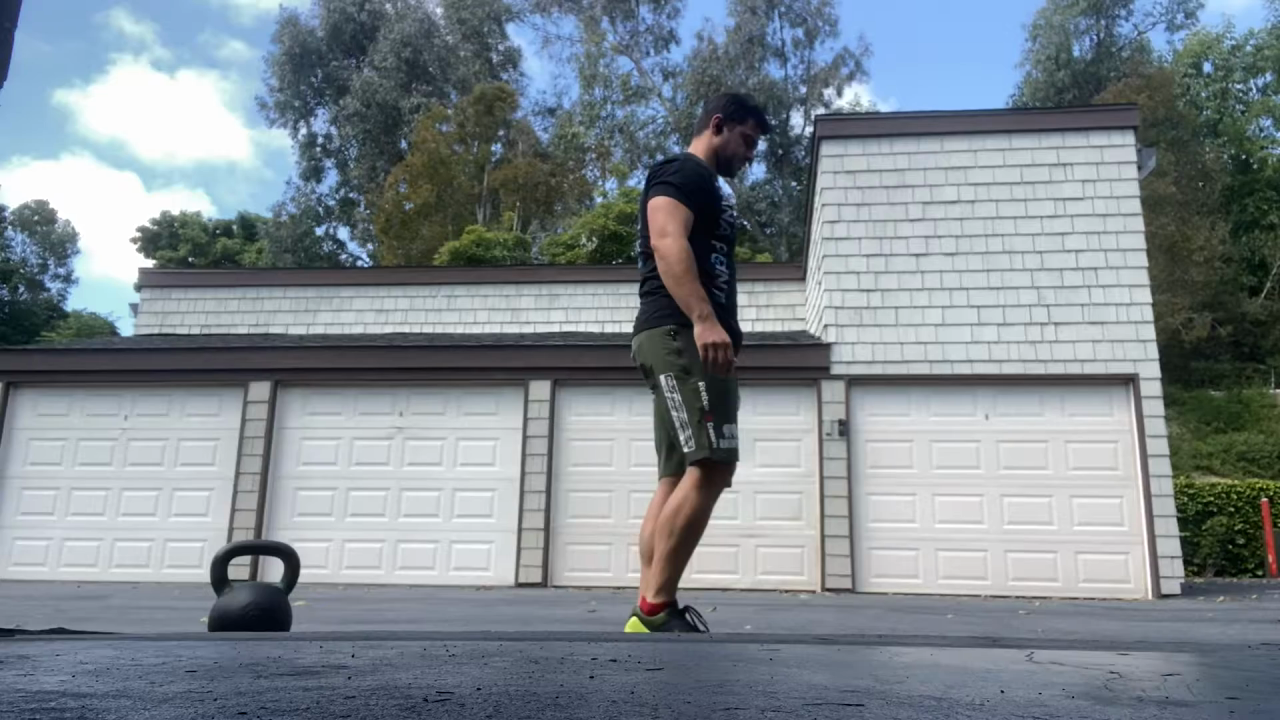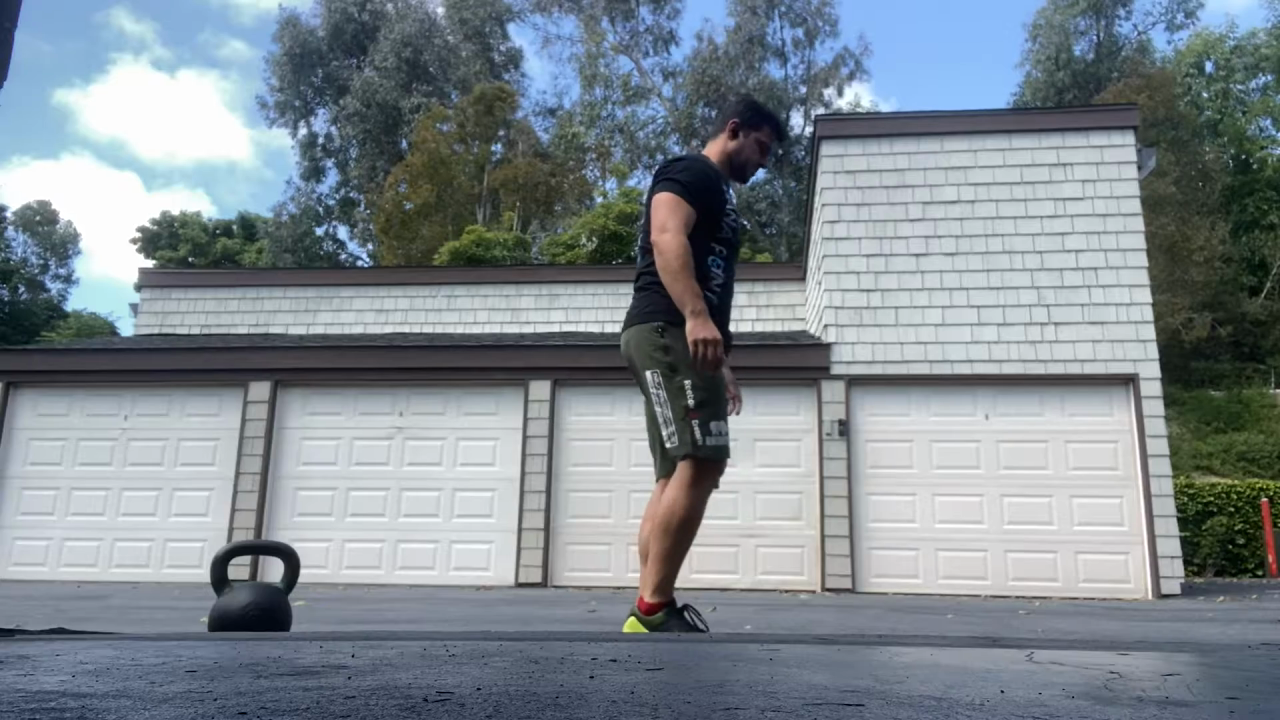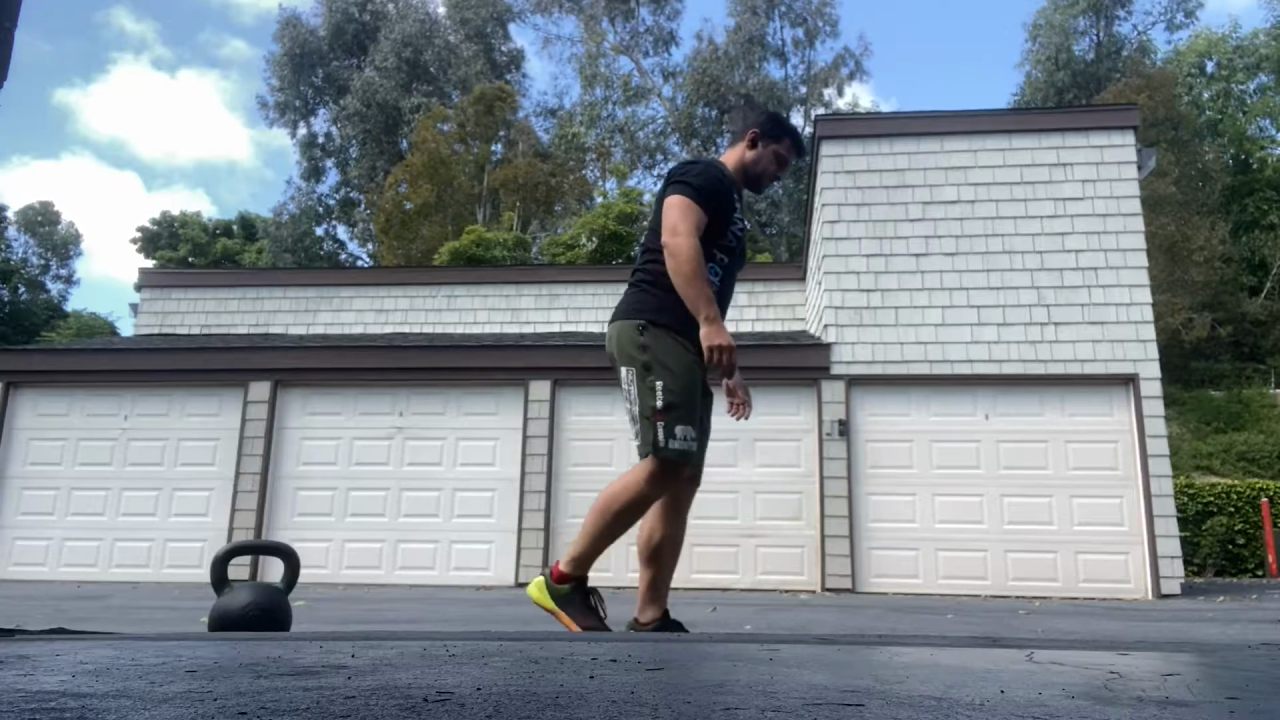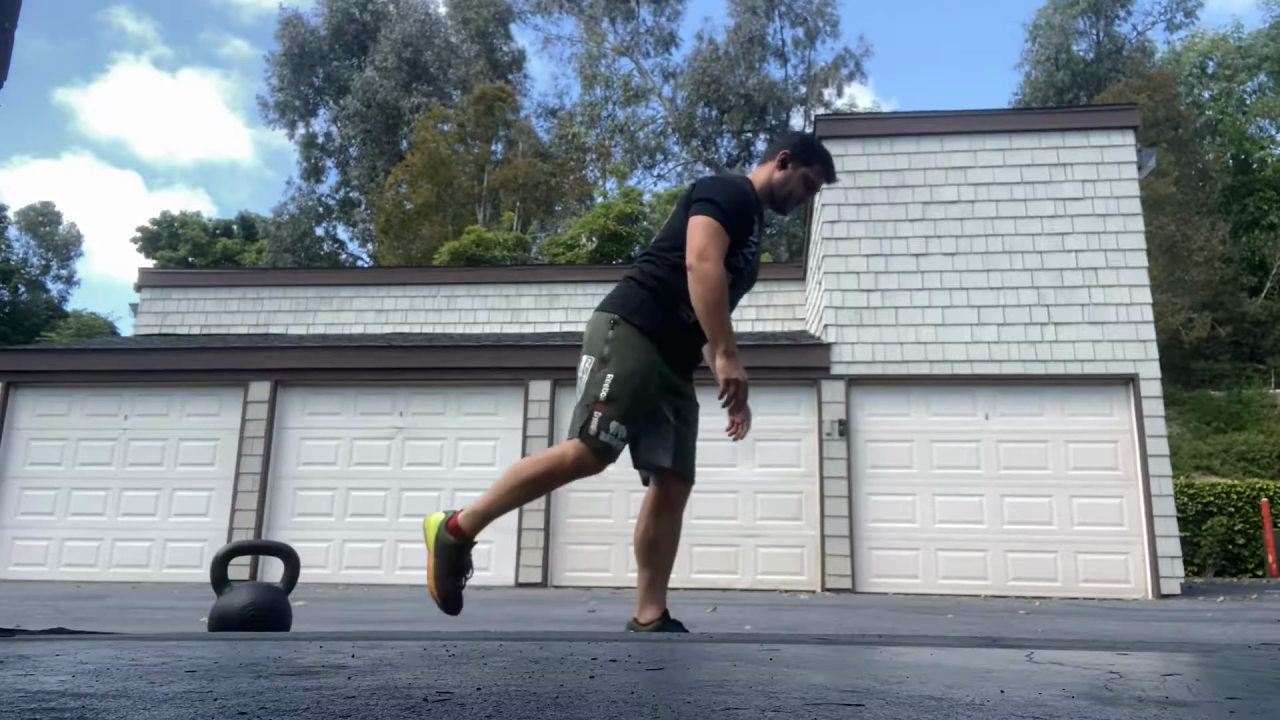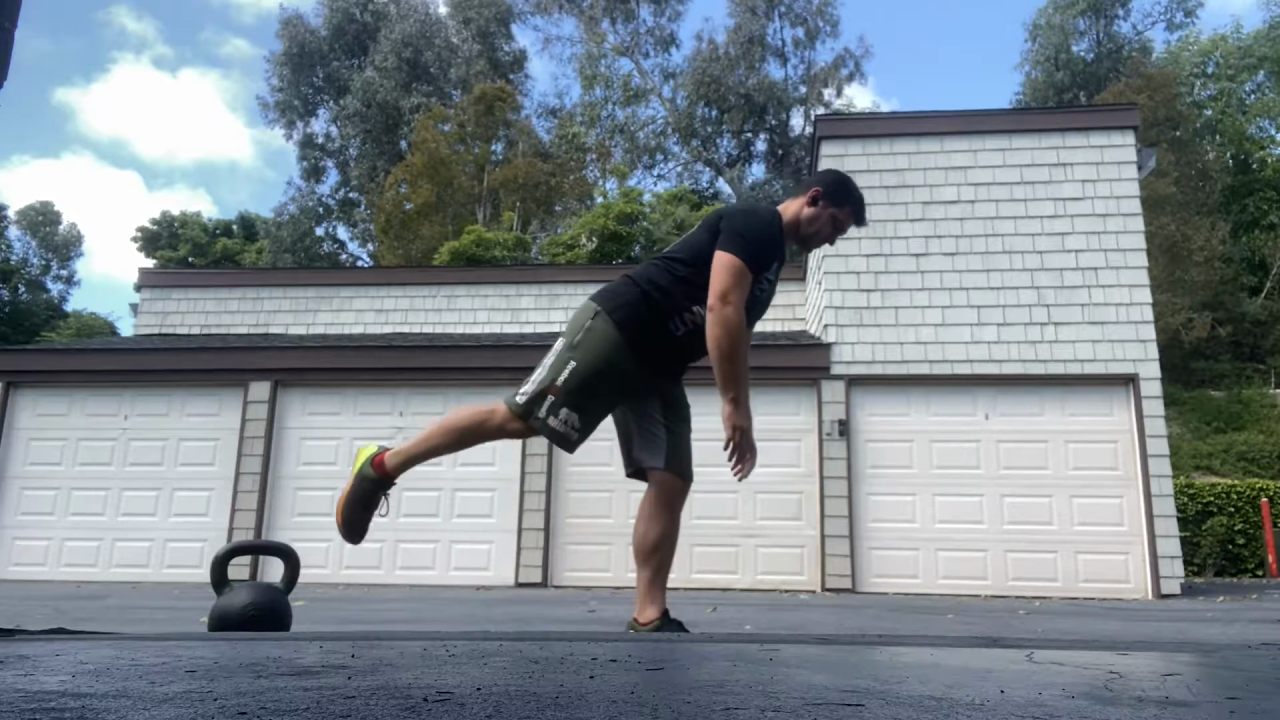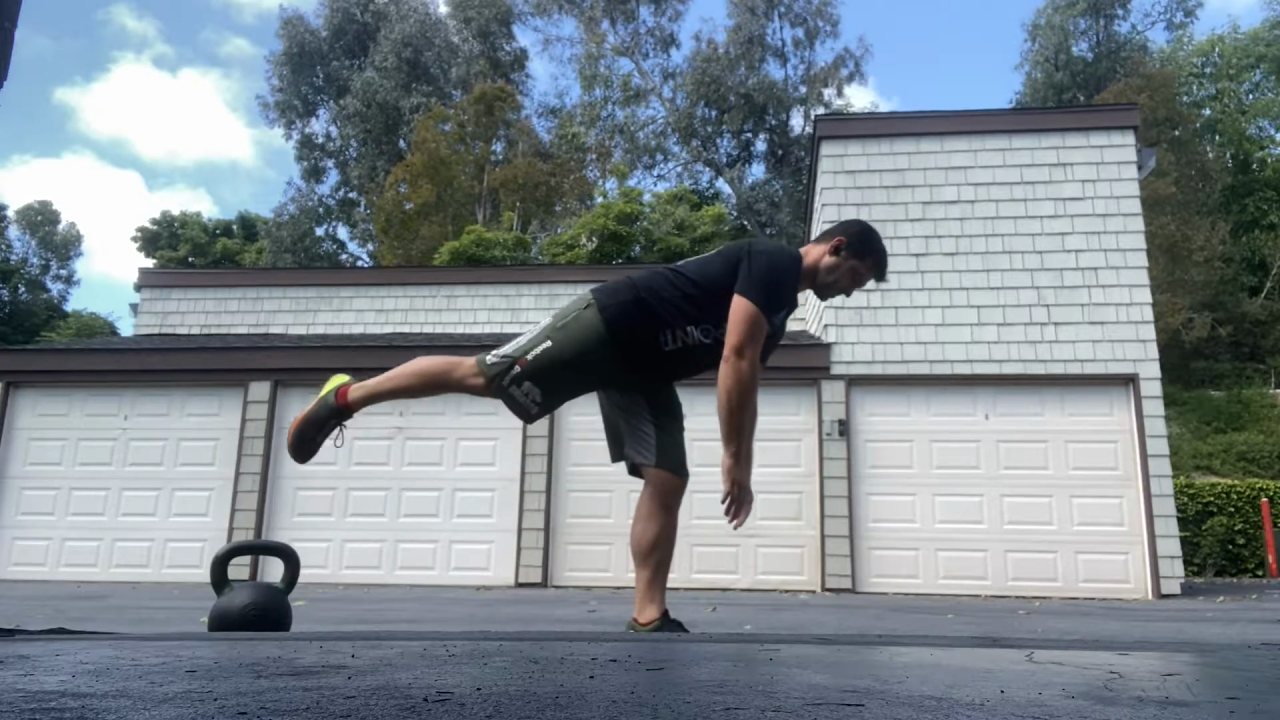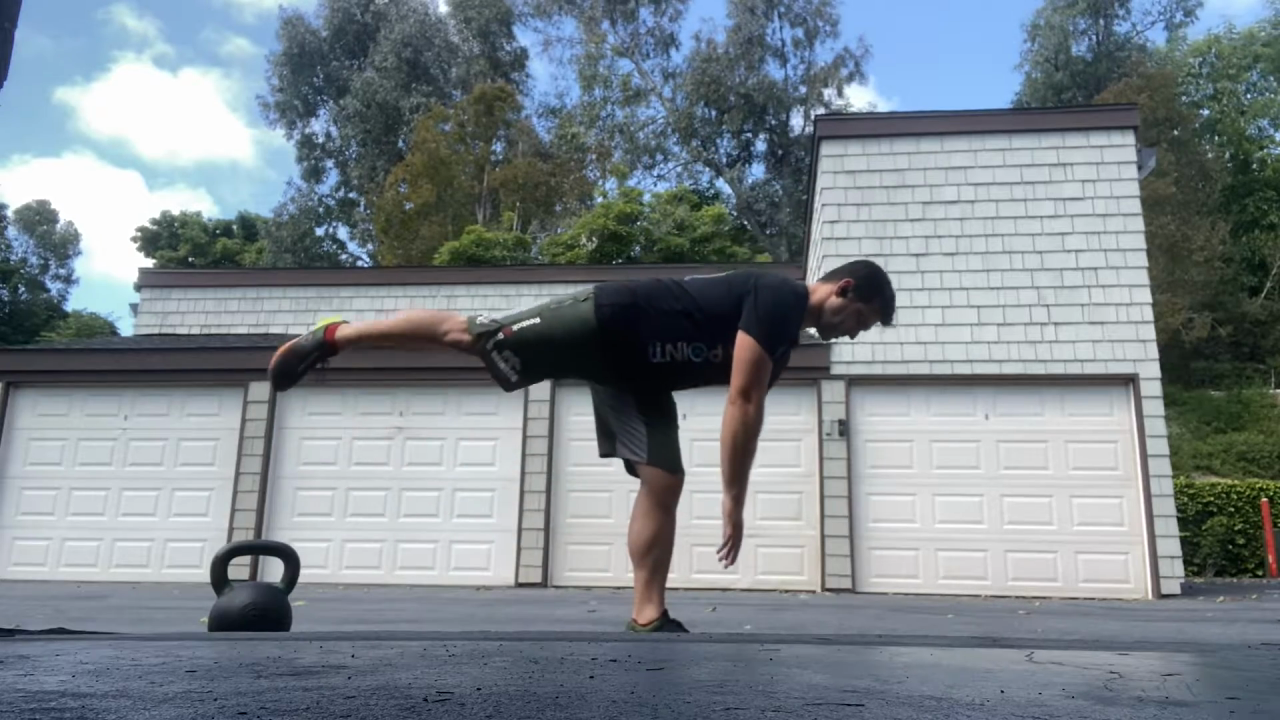
dt=0.3s
person 1, frame 1
left shoulder: (703, 188)
right shoulder: (681, 172)
right elbow: (668, 243)
right wrist: (705, 321)
left hip: (688, 342)
right hip: (681, 336)
left knee: (679, 479)
right knee: (710, 468)
left ankle: (650, 609)
right ankle: (656, 608)
person 1, frame 2
left shoulder: (714, 191)
right shoulder: (690, 171)
right elbow: (666, 238)
left wrist: (719, 365)
right wrist: (697, 317)
left hip: (684, 341)
right hip: (668, 333)
left knee: (681, 476)
right knee: (701, 466)
left ankle: (653, 607)
right ankle: (654, 606)
person 1, frame 3
left shoulder: (729, 201)
right shoulder: (702, 176)
right elbow: (677, 241)
left wrist: (729, 369)
right wrist: (710, 326)
left hip: (683, 343)
right hip: (653, 331)
left knee: (681, 479)
right knee: (664, 464)
left ankle: (650, 616)
right ankle: (565, 578)
person 1, frame 4
left shoulder: (751, 223)
right shoulder: (726, 192)
left elbow: (712, 309)
right elbow: (701, 264)
left wrist: (732, 388)
right wrist: (728, 359)
left hip: (673, 356)
right hip: (630, 329)
left knee: (673, 482)
right knee: (589, 452)
left ankle: (650, 616)
right ankle: (457, 530)
person 1, frame 5
left shoulder: (773, 256)
right shoulder: (755, 223)
left elbow: (734, 337)
right elbow: (723, 309)
left wrist: (742, 422)
right wrist: (733, 404)
left hip: (657, 363)
right hip: (615, 327)
left knee: (671, 481)
right knee: (516, 418)
left ankle: (649, 615)
right ankle: (384, 466)
person 1, frame 6
left shoulder: (780, 305)
right shoulder: (772, 261)
left elbow: (744, 376)
right elbow: (735, 361)
left wrist: (743, 469)
right wrist: (734, 458)
left hip: (646, 367)
right hip: (607, 325)
left knee: (667, 482)
right knee: (481, 376)
left ankle: (648, 614)
right ankle: (347, 396)
person 1, frame 7
left shoulder: (784, 338)
right shoulder: (777, 299)
left elbow: (747, 411)
right elbow: (741, 404)
left wrist: (735, 500)
right wrist: (733, 499)
left hip: (636, 369)
right hip: (602, 325)
left knee: (663, 481)
right knee: (464, 332)
left ankle: (647, 615)
right ankle: (333, 336)
